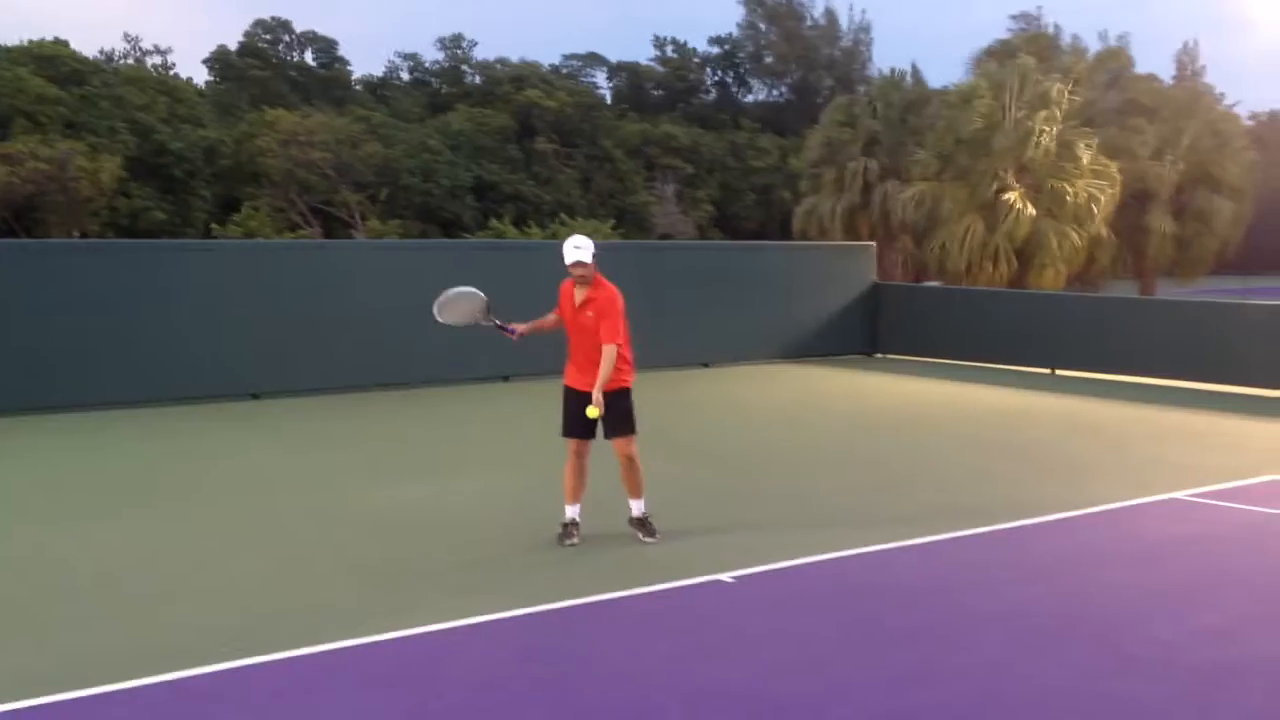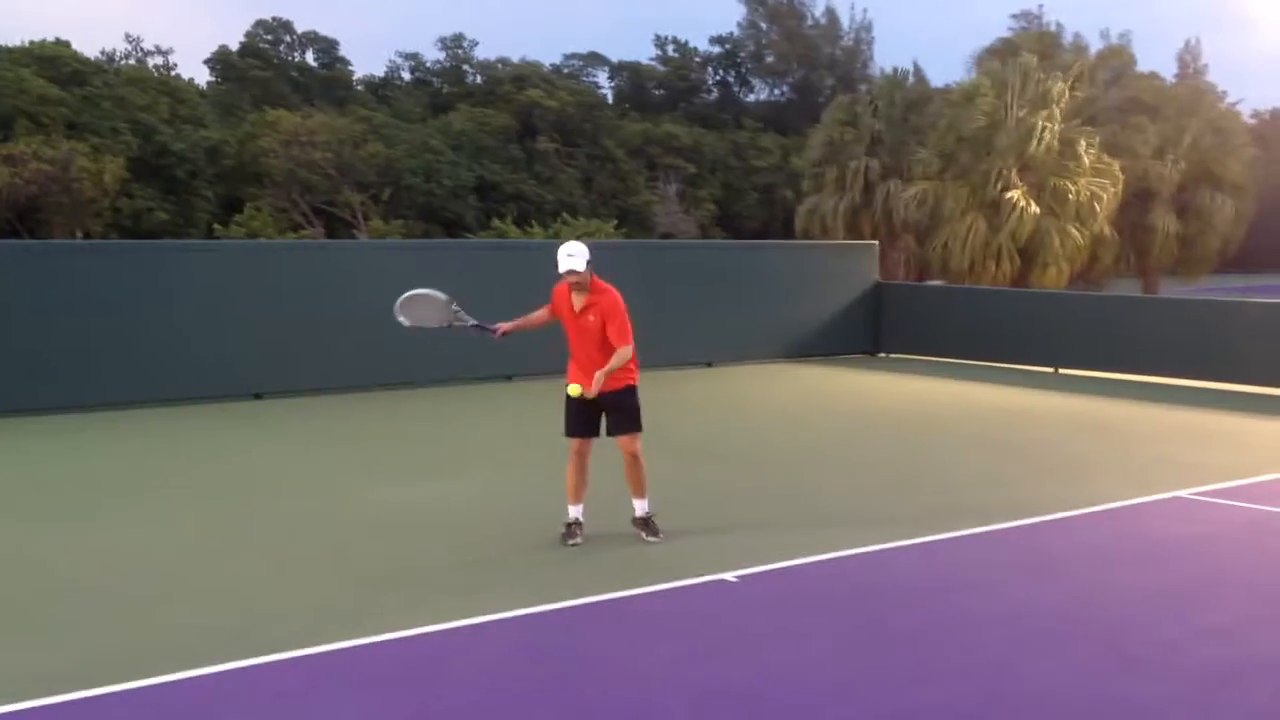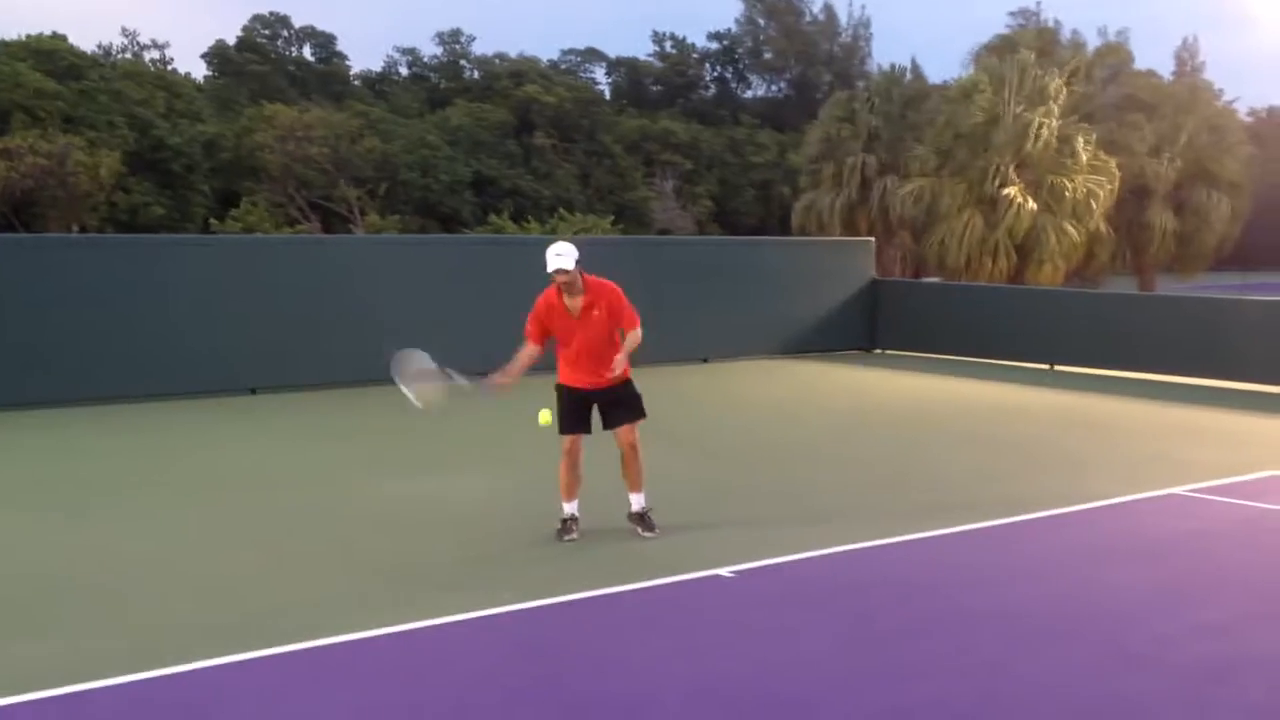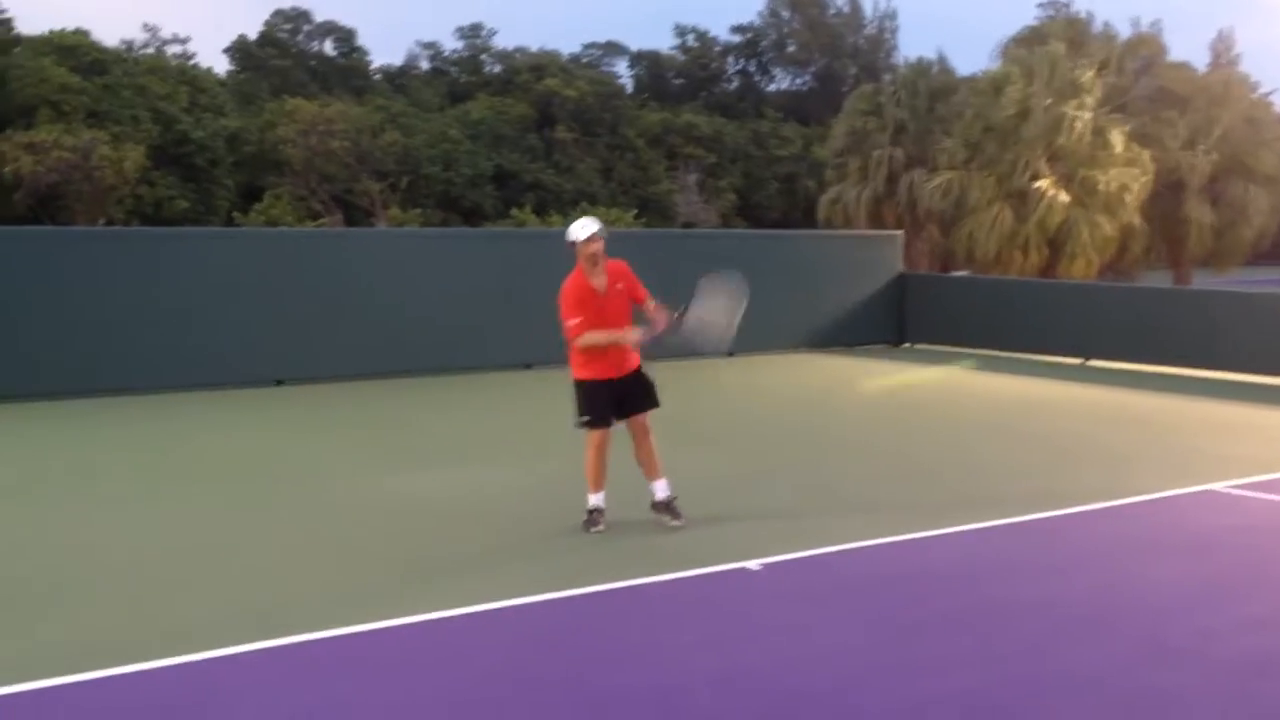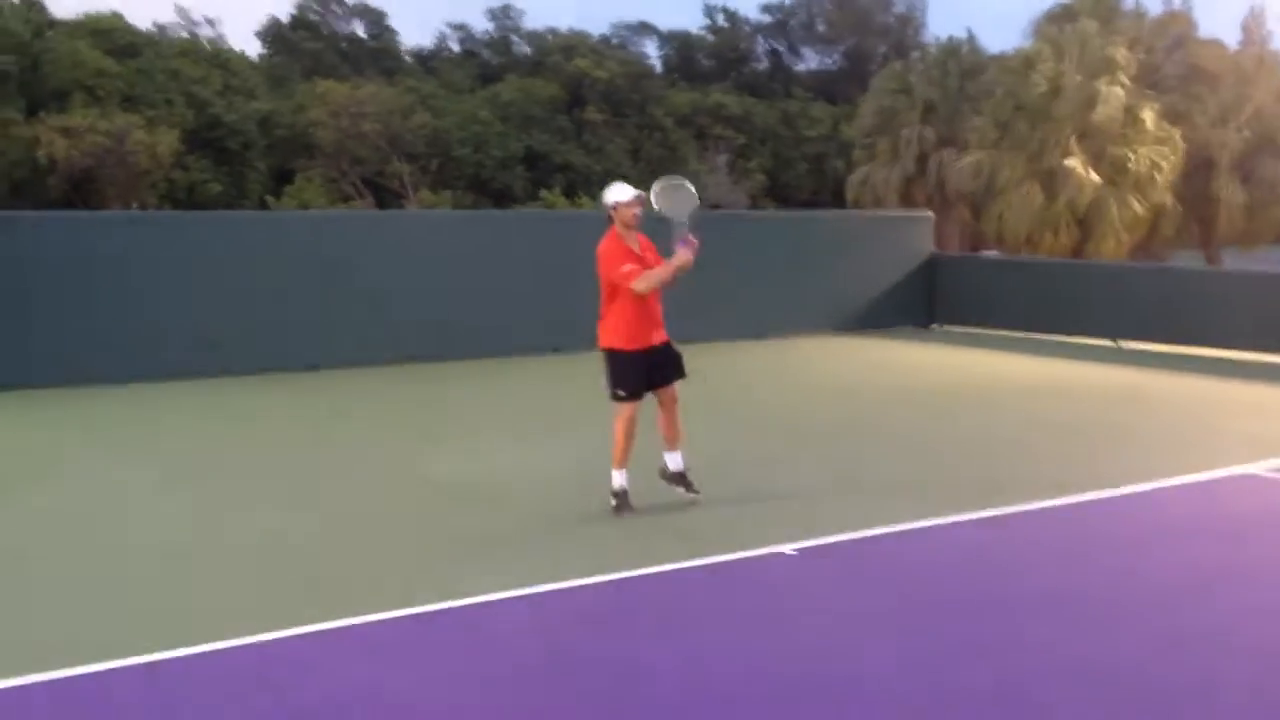
dt=0.2s
person 1, frame 1
left shoulder: (609, 296)
right shoulder: (565, 289)
left elbow: (611, 348)
left wrist: (599, 388)
right wrist: (530, 326)
left hip: (612, 386)
right hip: (576, 384)
left knee: (626, 452)
right knee: (576, 451)
left ankle: (638, 515)
right ankle: (571, 520)
person 1, frame 2
left shoulder: (610, 299)
right shoulder: (560, 291)
left elbow: (625, 349)
right elbow: (549, 313)
left wrist: (604, 374)
right wrist: (515, 324)
left hip: (618, 383)
right hip: (579, 384)
left knee: (631, 450)
right knee: (578, 451)
left ankle: (642, 514)
right ankle: (574, 519)
person 1, frame 3
left shoulder: (608, 291)
right shoulder: (545, 303)
left elbow: (634, 329)
right elbow: (534, 345)
left wrist: (624, 354)
right wrist: (510, 373)
left hip: (613, 379)
right hip: (572, 383)
left knee: (629, 442)
right knee: (570, 448)
left ankle: (638, 509)
right ankle: (569, 515)
person 1, frame 4
left shoulder: (620, 271)
right shoulder: (571, 288)
left elbow: (644, 302)
right elbow: (580, 338)
left wrist: (656, 313)
right wrist: (621, 336)
left hip: (628, 368)
right hip: (592, 376)
left knee: (641, 430)
right knee: (598, 440)
left ankle: (662, 498)
right ankle: (595, 507)
person 1, frame 5
left shoulder: (643, 242)
right shoulder: (609, 249)
left elbow: (660, 276)
right elbow: (642, 286)
left wrist: (680, 258)
right wrist: (678, 263)
left hip: (655, 338)
right hip: (622, 344)
left knee: (669, 400)
right knee: (627, 413)
left ankle: (673, 468)
right ankle: (618, 486)
